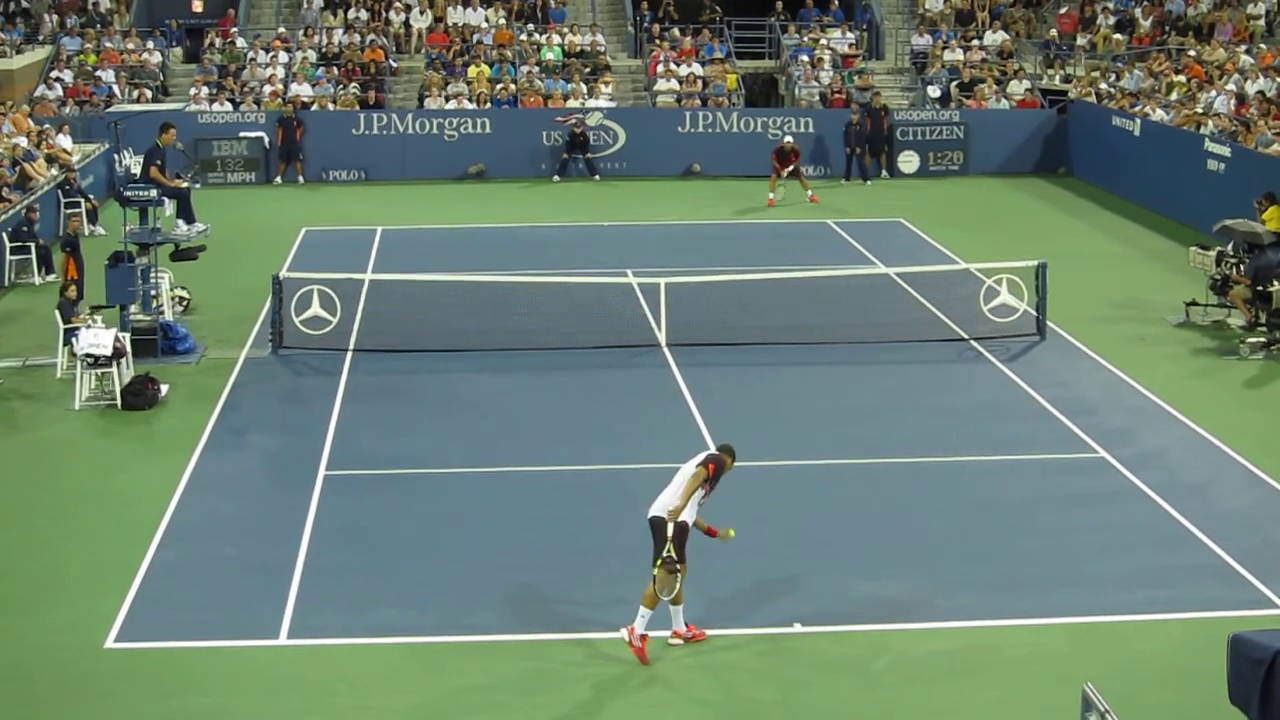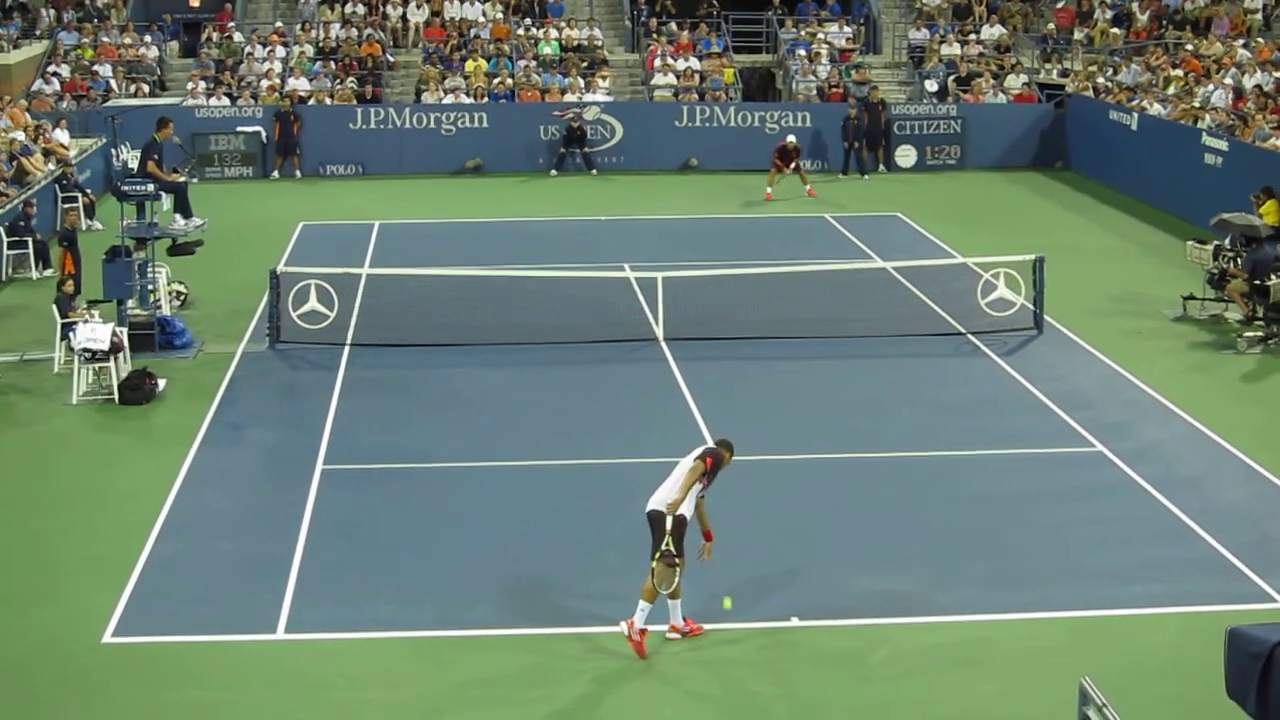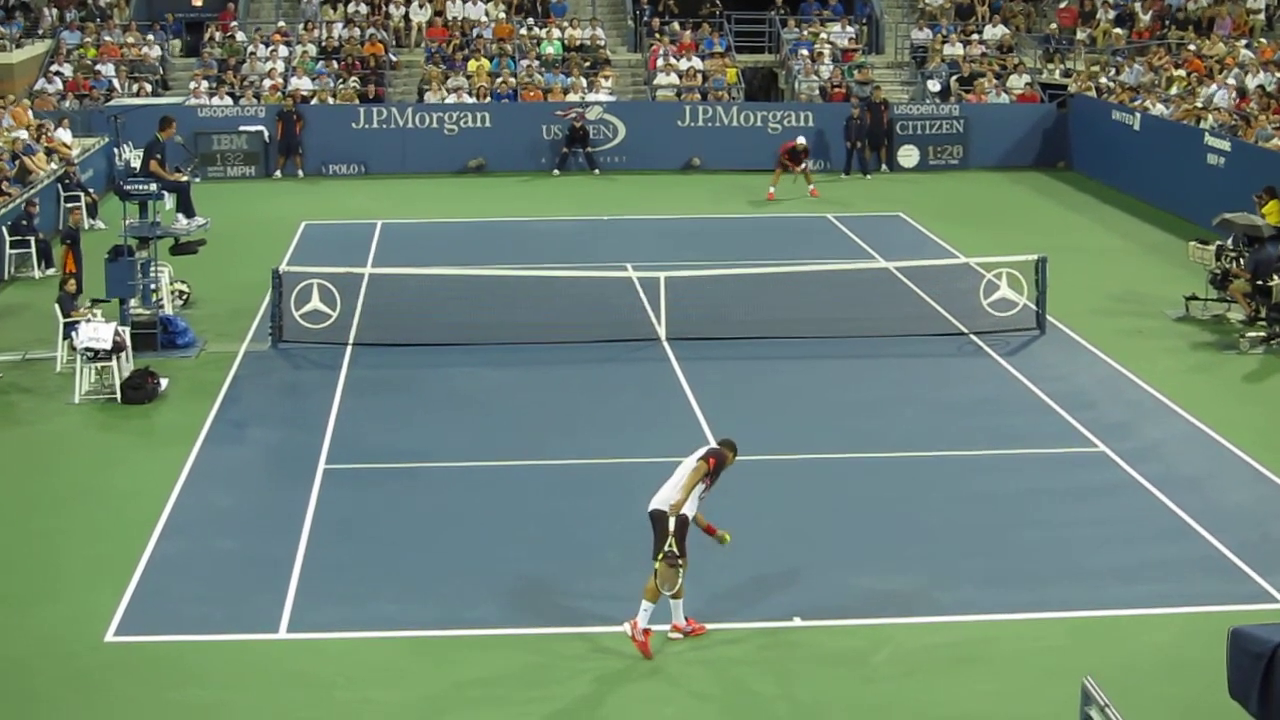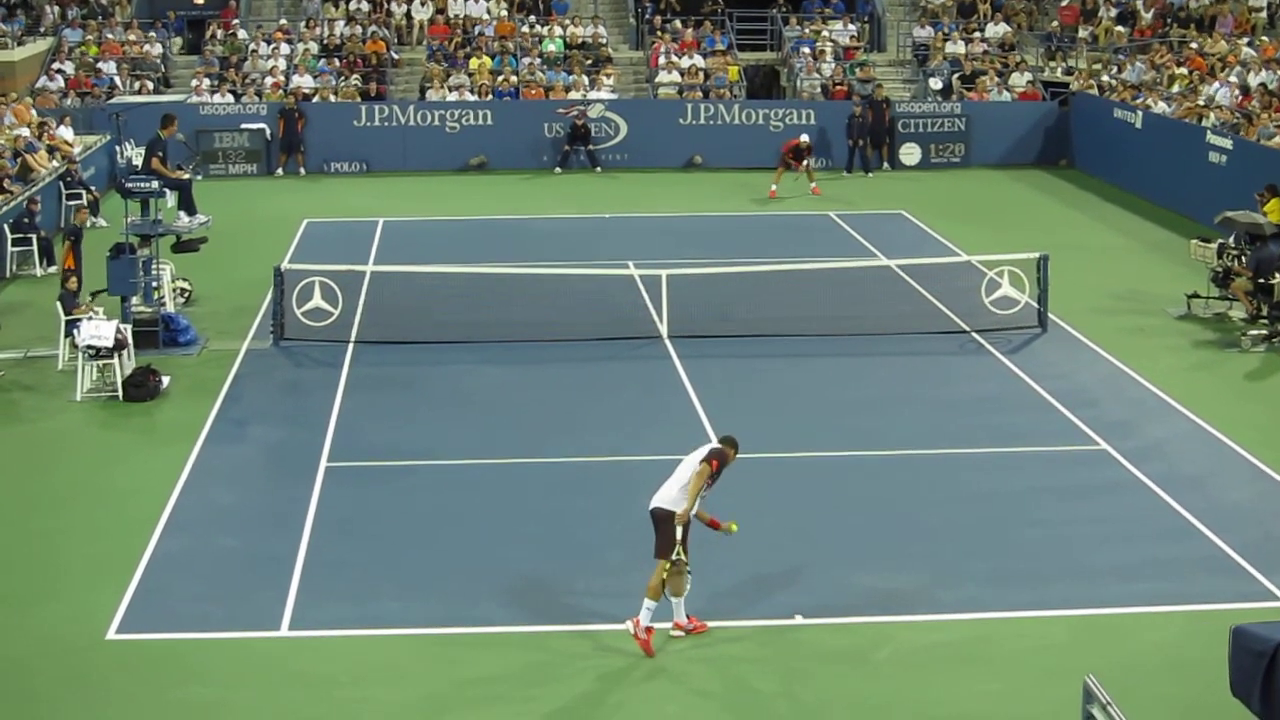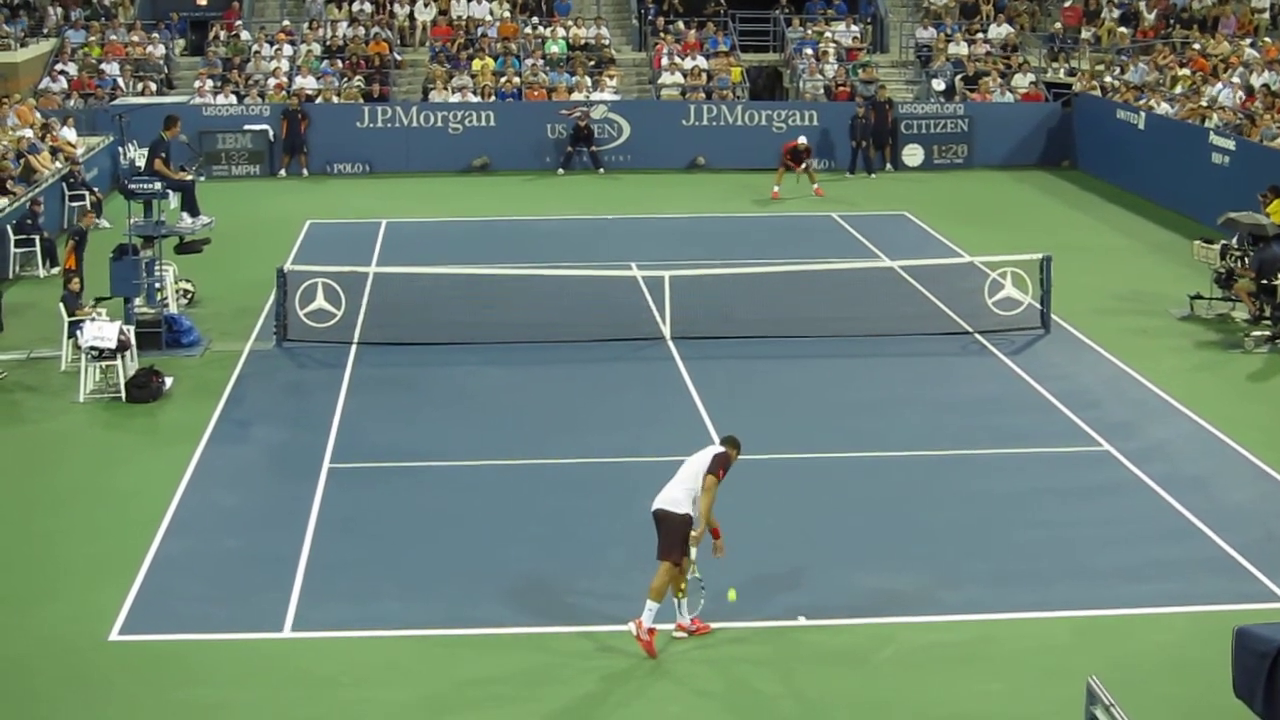
dt=0.2s
person 1, frame 1
left shoulder: (703, 461)
right shoulder: (716, 460)
left elbow: (691, 515)
right elbow: (697, 476)
left wrist: (715, 532)
right wrist: (682, 504)
left hip: (663, 515)
right hip: (670, 517)
left knee: (678, 571)
left ankle: (679, 630)
right ankle: (636, 631)
person 1, frame 2
left shoulder: (701, 457)
right shoulder: (714, 454)
left elbow: (698, 505)
right elbow: (695, 470)
left wrist: (708, 539)
right wrist: (680, 498)
left hip: (660, 509)
right hip: (669, 511)
left knee: (675, 565)
left ankle: (677, 624)
right ankle: (636, 625)
person 1, frame 3
left shoulder: (704, 456)
right shoulder: (717, 454)
left elbow: (692, 508)
right elbow: (697, 471)
left wrist: (714, 532)
right wrist: (682, 499)
left hip: (662, 508)
right hip: (670, 511)
left knee: (678, 565)
left ankle: (679, 623)
right ankle: (639, 624)
person 1, frame 4
left shoulder: (704, 454)
right shoulder: (719, 453)
left elbow: (694, 509)
right elbow: (700, 475)
left wrist: (720, 526)
right wrist: (687, 508)
left hip: (661, 506)
right hip: (672, 509)
right knee: (666, 565)
left ankle: (680, 621)
right ankle: (641, 623)
person 1, frame 5
left shoulder: (706, 455)
right shoulder: (722, 456)
left elbow: (700, 500)
right elbow: (708, 490)
left wrist: (717, 536)
right wrist: (702, 528)
left hip: (664, 506)
right hip: (675, 510)
left knee: (683, 564)
right knee: (669, 567)
left ankle: (683, 622)
right ankle: (644, 625)
